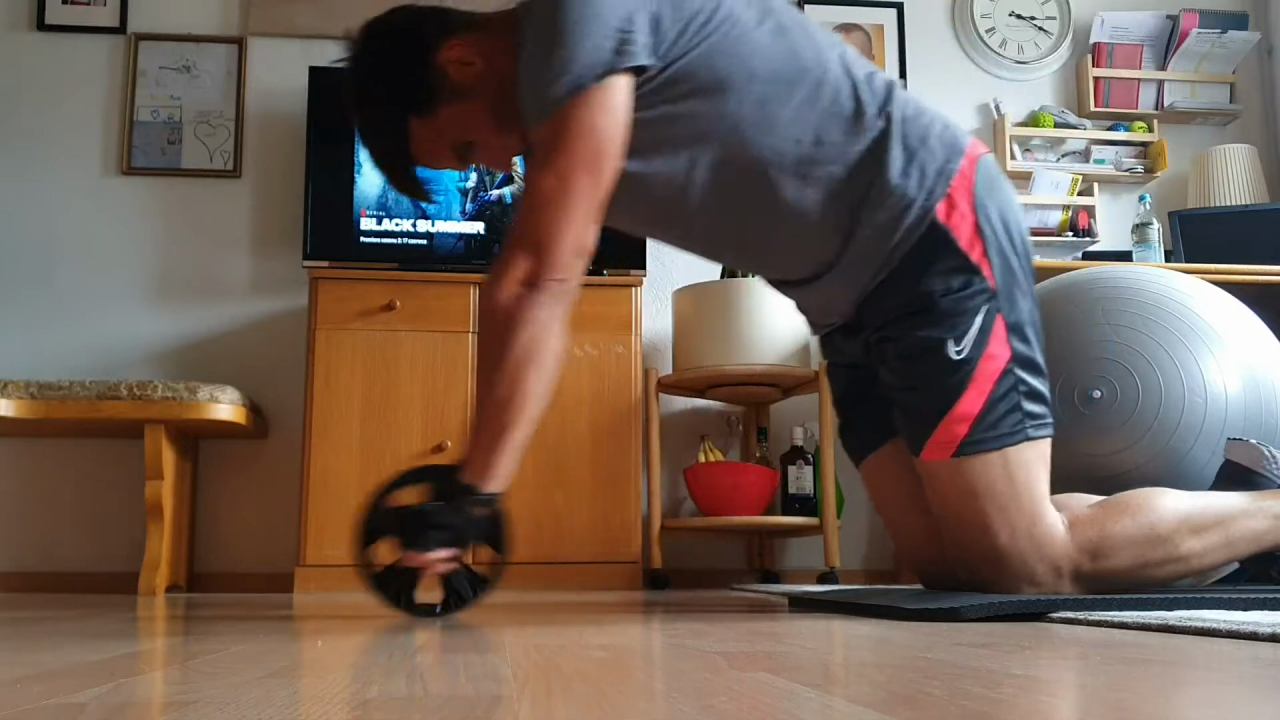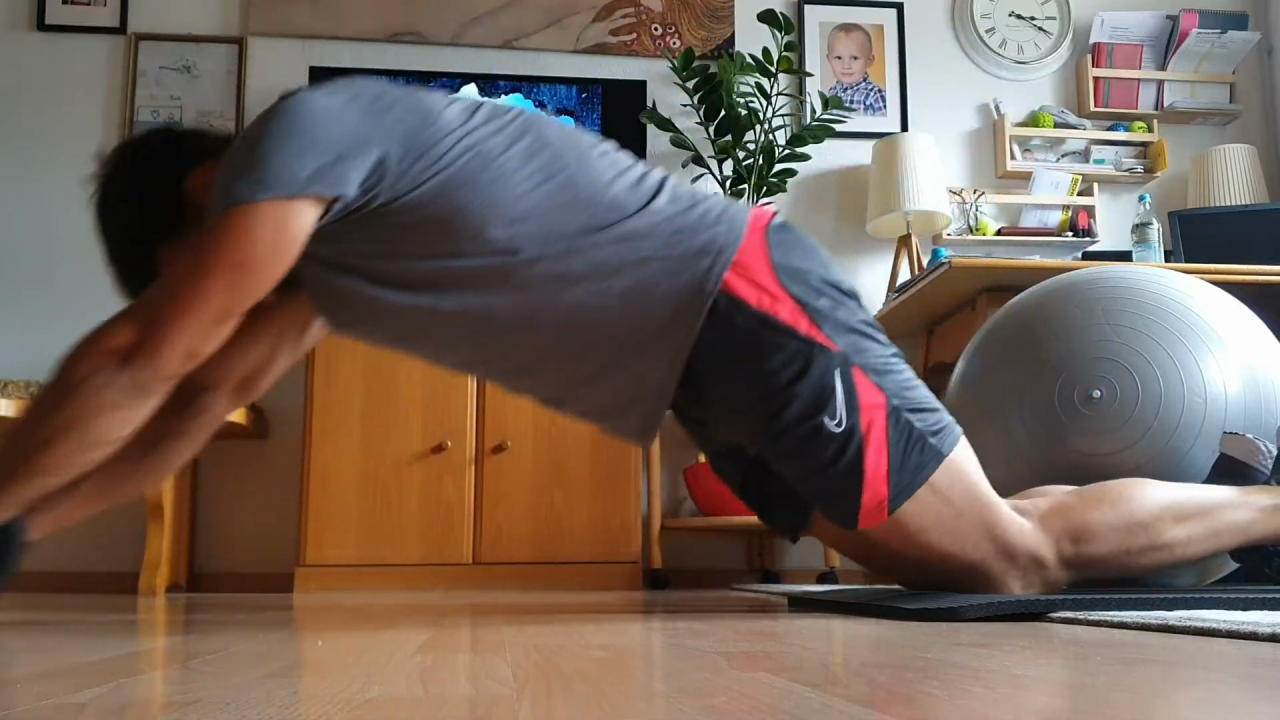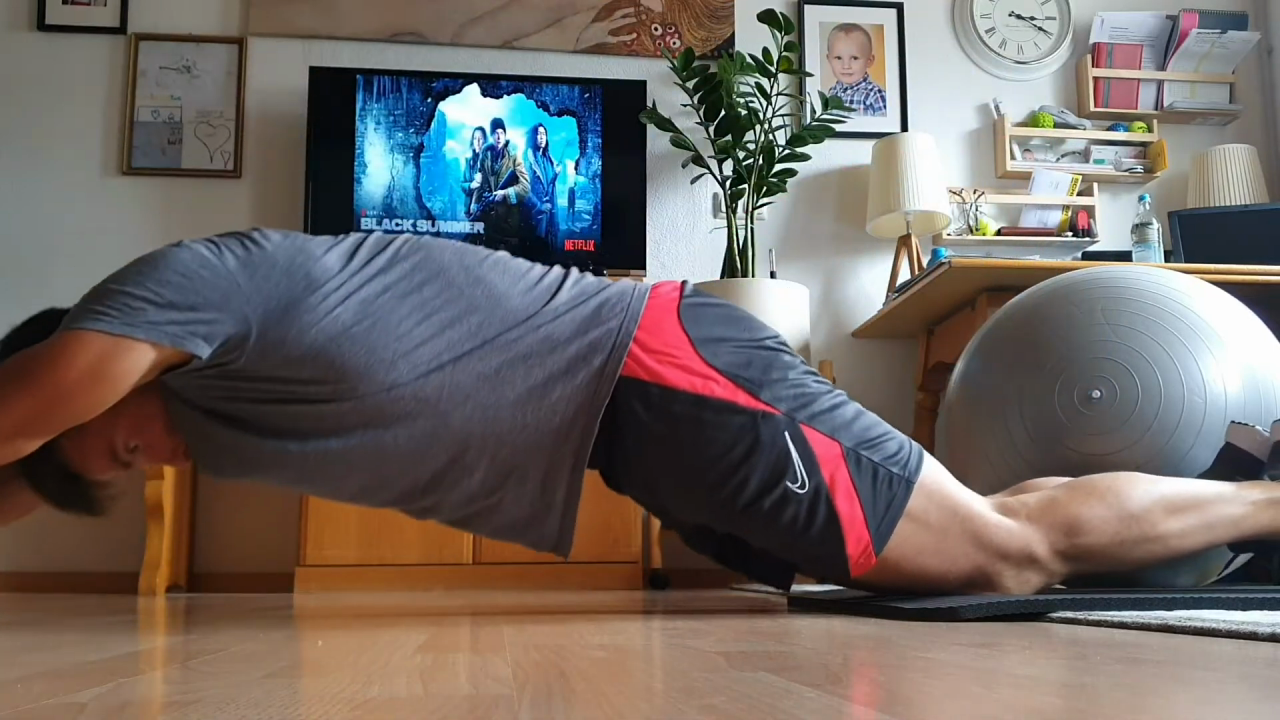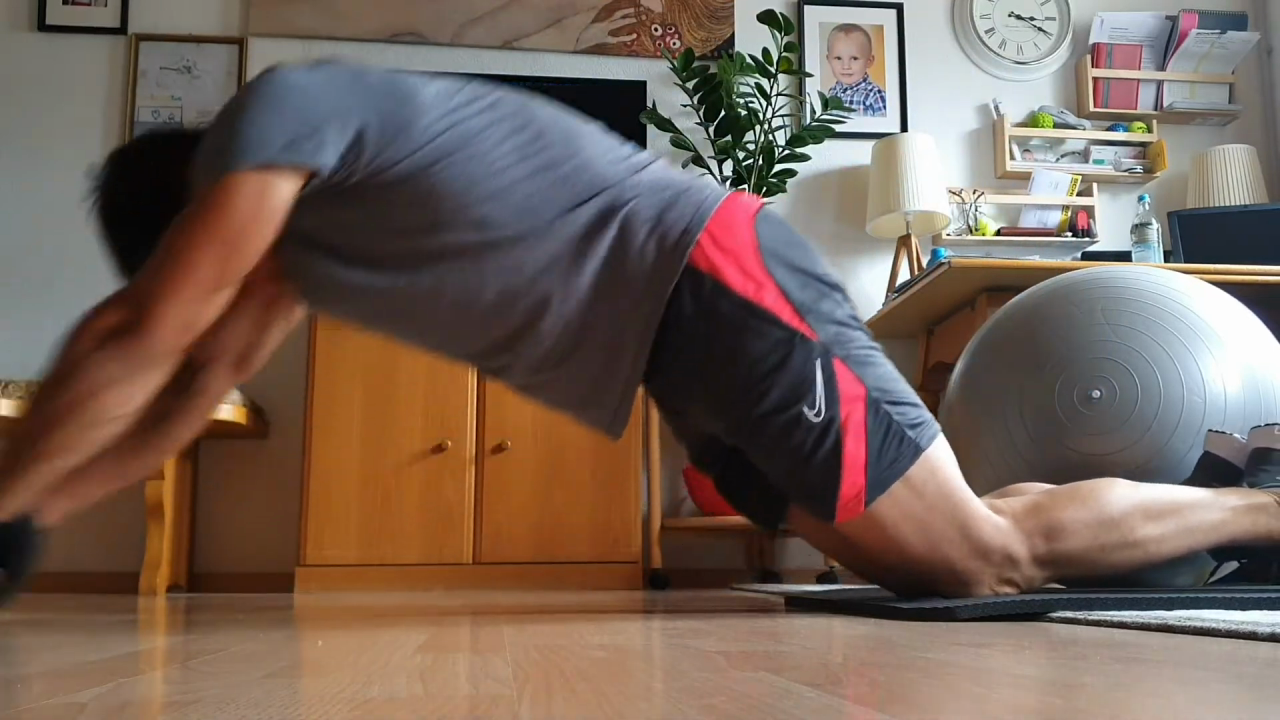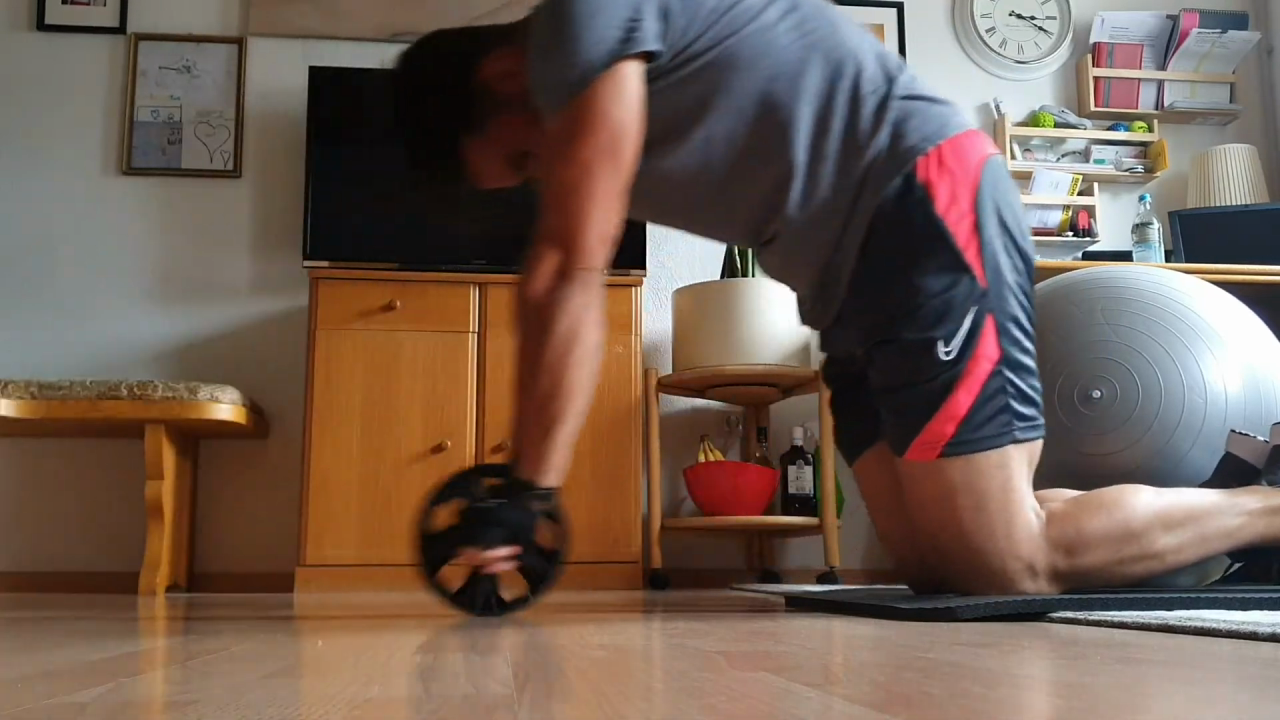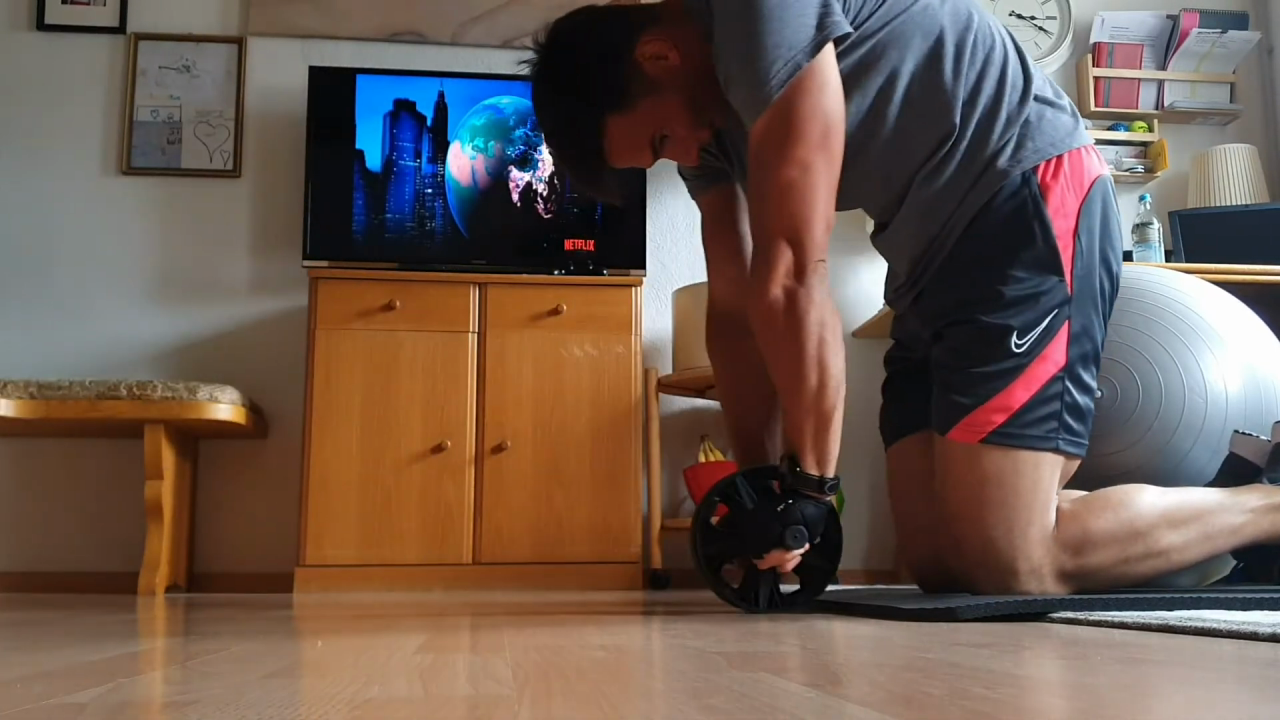
dt=0.7s
person 1, frame 1
right shoulder: (561, 97)
left elbow: (531, 278)
right elbow: (540, 303)
left wrist: (473, 502)
right wrist: (477, 499)
left hip: (940, 230)
right hip: (860, 292)
left knee: (1026, 566)
right knee: (950, 564)
person 1, frame 2
left shoulder: (313, 131)
right shoulder: (318, 244)
left elbow: (139, 355)
right elbow: (202, 401)
left hip: (747, 302)
right hip: (718, 347)
left knee: (1014, 554)
right knee: (979, 552)
person 1, frame 3
left shoulder: (183, 286)
right shoulder: (205, 375)
left hip: (663, 376)
right hip: (650, 410)
left knee: (1011, 549)
right knee: (993, 543)
person 1, frame 4
left shoulder: (275, 115)
right shoulder: (301, 224)
left elbow: (142, 332)
right elbow: (195, 389)
left hip: (727, 286)
right hip: (694, 340)
left knee: (987, 552)
right knee: (934, 555)
person 1, frame 5
right shoulder: (580, 105)
left elbow: (563, 279)
right elbow: (570, 307)
left wrist: (528, 495)
right wrist: (526, 496)
left hip: (928, 205)
right hip: (856, 269)
left knee: (1005, 569)
right knee: (935, 562)
person 1, frame 6
right shoulder: (708, 111)
left elbow: (791, 275)
right elbow: (734, 305)
left wrist: (809, 489)
left knee: (1006, 566)
right knee: (937, 562)
